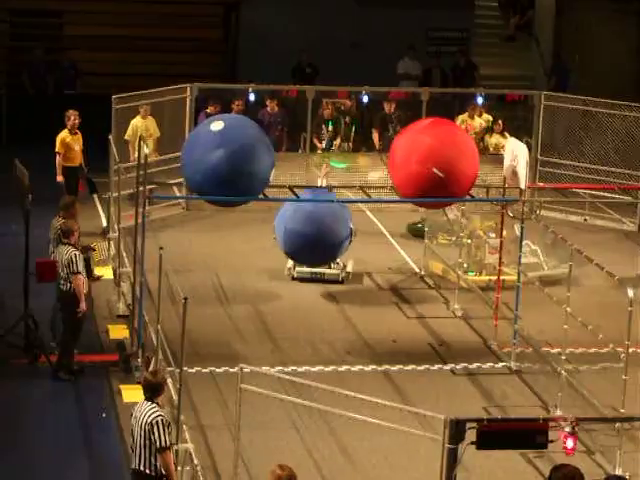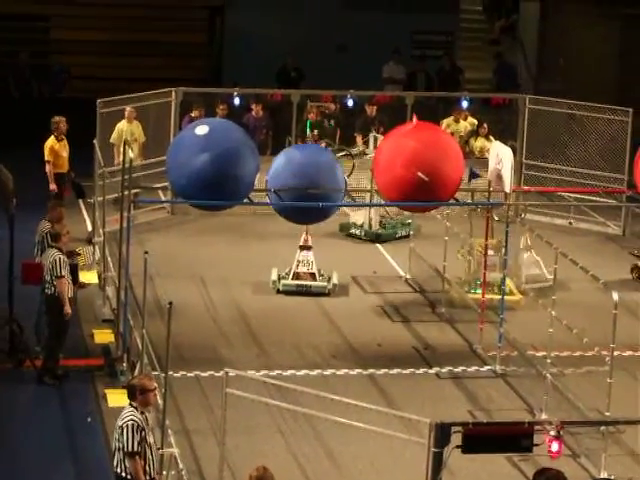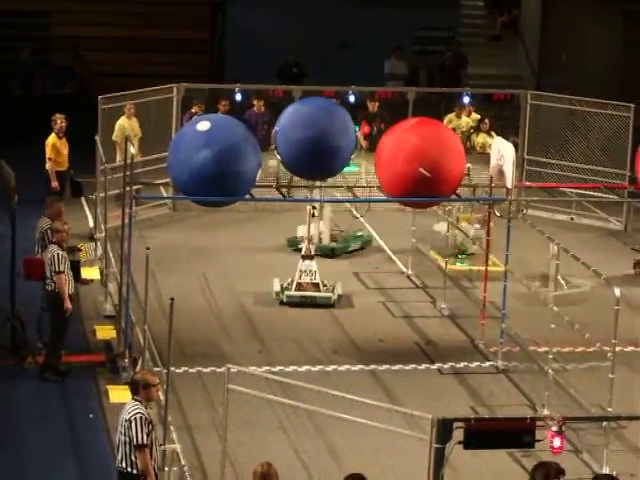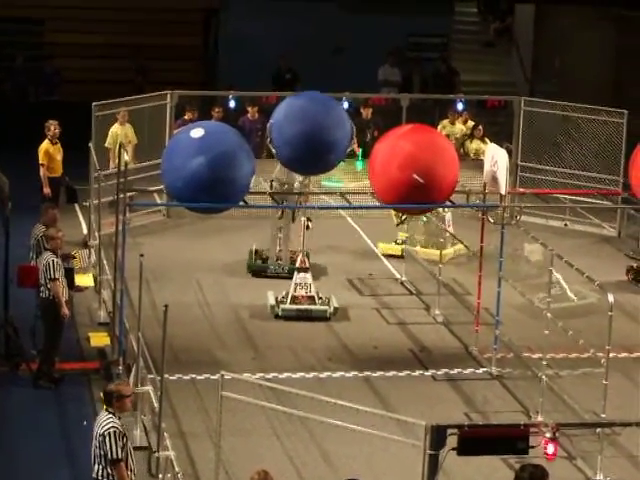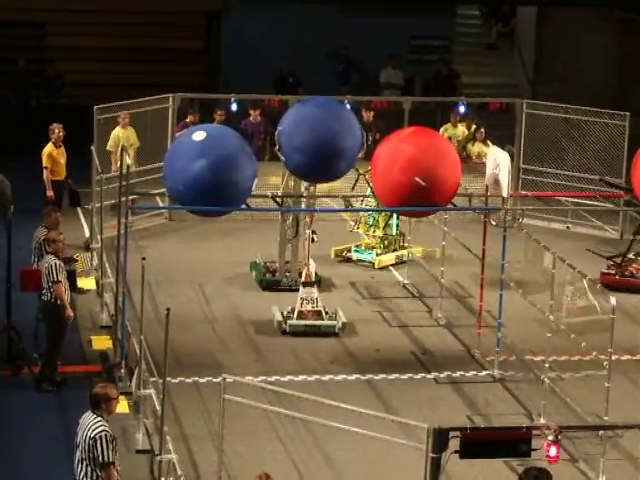
dt=1s
person 1, frame 1
left shoulder: (59, 250)
right shoulder: (74, 253)
right elbow: (77, 278)
right wrist: (83, 301)
left hip: (64, 293)
right hip: (73, 296)
left knee: (69, 331)
right knee: (72, 332)
left ankle: (67, 364)
right ankle: (60, 368)
person 1, frame 2
left shoulder: (48, 253)
right shoulder: (59, 257)
right elbow: (60, 282)
right wrist: (67, 304)
left hip: (50, 296)
right hip: (57, 300)
left knee: (55, 335)
right knee: (56, 336)
left ankle: (52, 368)
right ankle: (45, 372)
person 1, frame 3
left shoulder: (53, 249)
right shoulder: (57, 253)
right elbow: (59, 278)
right wrist: (66, 300)
left hip: (54, 294)
right hip: (58, 296)
left knee: (58, 332)
right knee: (58, 333)
left ankle: (54, 365)
right ankle: (46, 369)
person 1, frame 4
left shoulder: (46, 256)
right shoulder: (52, 260)
right elbow: (54, 285)
right wrist: (63, 306)
left hip: (47, 301)
right hip: (52, 304)
left knee: (52, 339)
right knee: (52, 340)
left ankle: (48, 373)
right ankle: (41, 376)
person 1, frame 5
left shoulder: (47, 259)
right shoulder: (54, 263)
right elbow: (58, 288)
right wrist: (67, 308)
left hip: (49, 304)
right hip: (55, 306)
left knee: (54, 342)
right knee: (55, 344)
left ankle: (50, 376)
right ankle: (43, 379)
